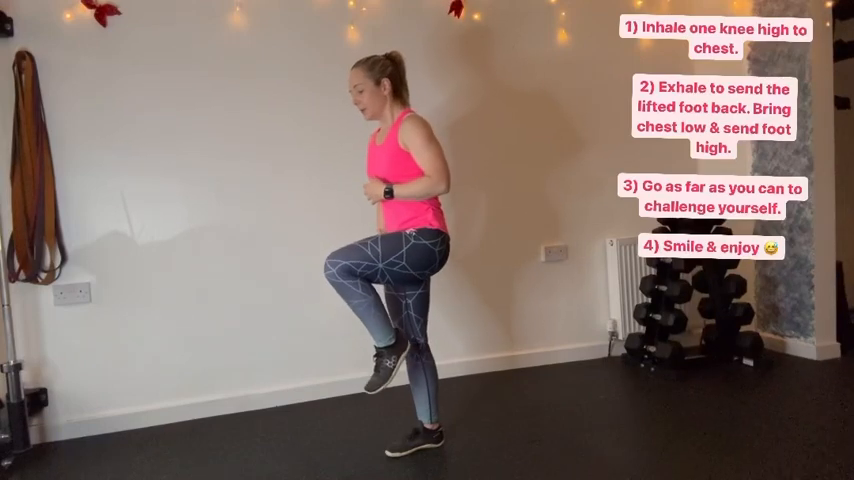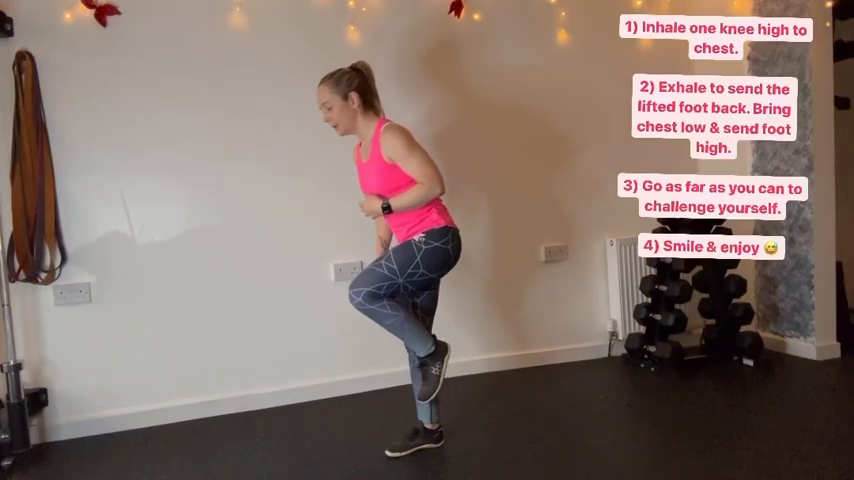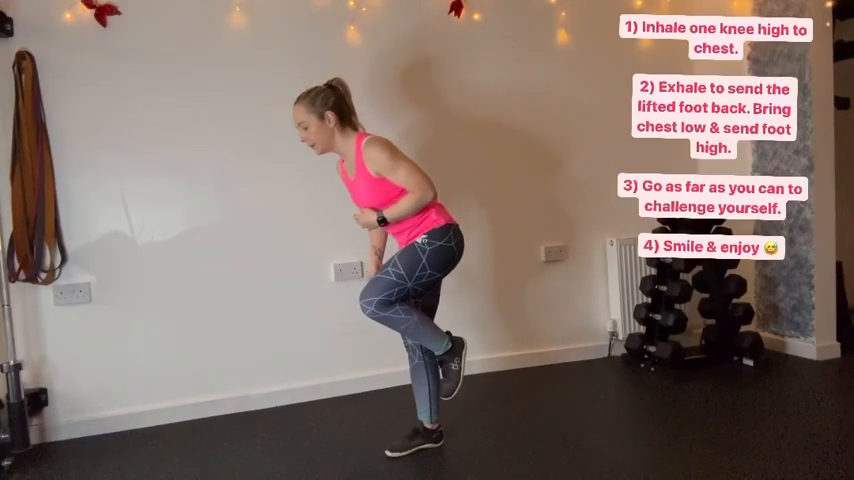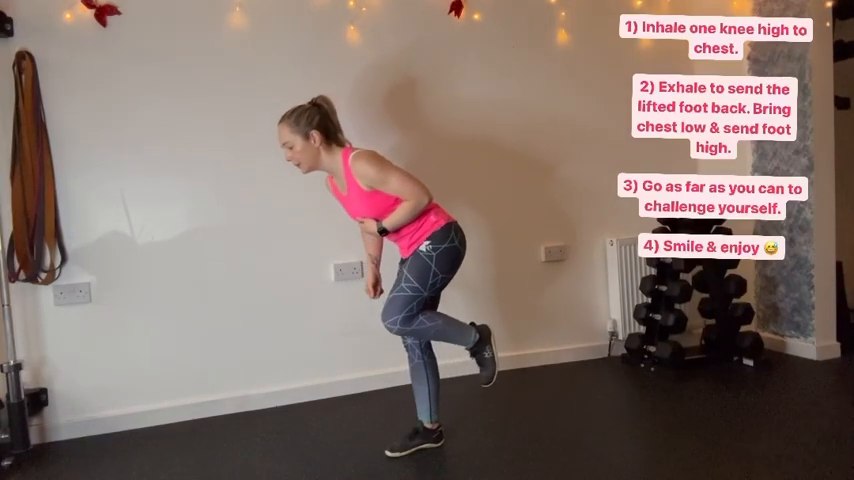
dt=0.7s
person 1, frame 1
left shoulder: (411, 126)
right shoulder: (377, 138)
left elbow: (439, 181)
left wrist: (387, 191)
right wrist: (376, 260)
left hip: (424, 241)
right hip: (405, 247)
left knee: (337, 265)
right knee: (412, 341)
left ankle: (388, 345)
right ankle: (429, 429)
person 1, frame 2
left shoulder: (391, 136)
right shoulder: (361, 150)
left elbow: (434, 185)
left wrist: (383, 205)
right wrist: (380, 258)
left hip: (435, 240)
right hip: (416, 246)
left knee: (362, 292)
right knee: (413, 341)
left ankle: (432, 350)
right ankle: (429, 428)
person 1, frame 3
left shoulder: (373, 149)
right shoulder: (344, 166)
left elbow: (425, 191)
left wrist: (379, 218)
right wrist: (375, 261)
left hip: (437, 239)
right hip: (417, 249)
left knee: (373, 300)
right knee: (414, 341)
left ankle: (448, 348)
right ankle: (429, 428)
person 1, frame 4
left shoulder: (361, 163)
right shoulder: (333, 181)
left elbow: (420, 197)
left wrist: (382, 227)
right wrist: (372, 268)
left hip: (439, 240)
right hip: (414, 251)
left knee: (396, 317)
right knee: (413, 341)
left ankle: (475, 338)
right ankle: (429, 428)
